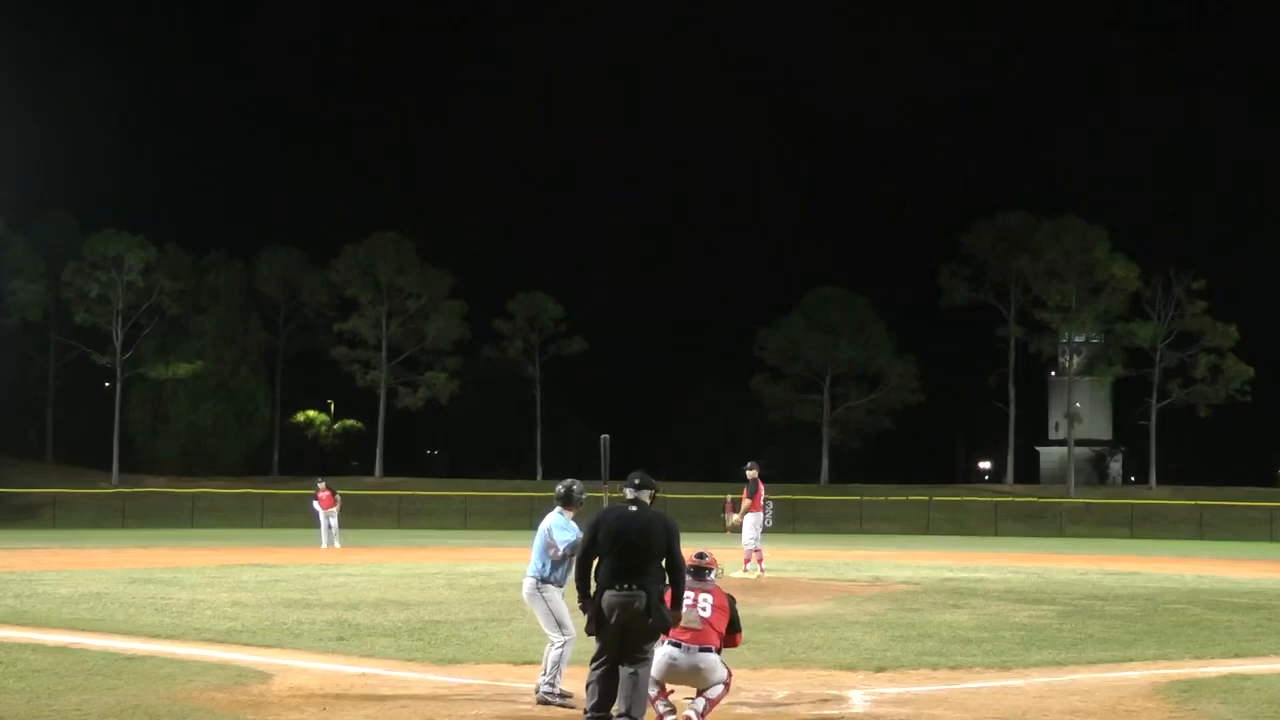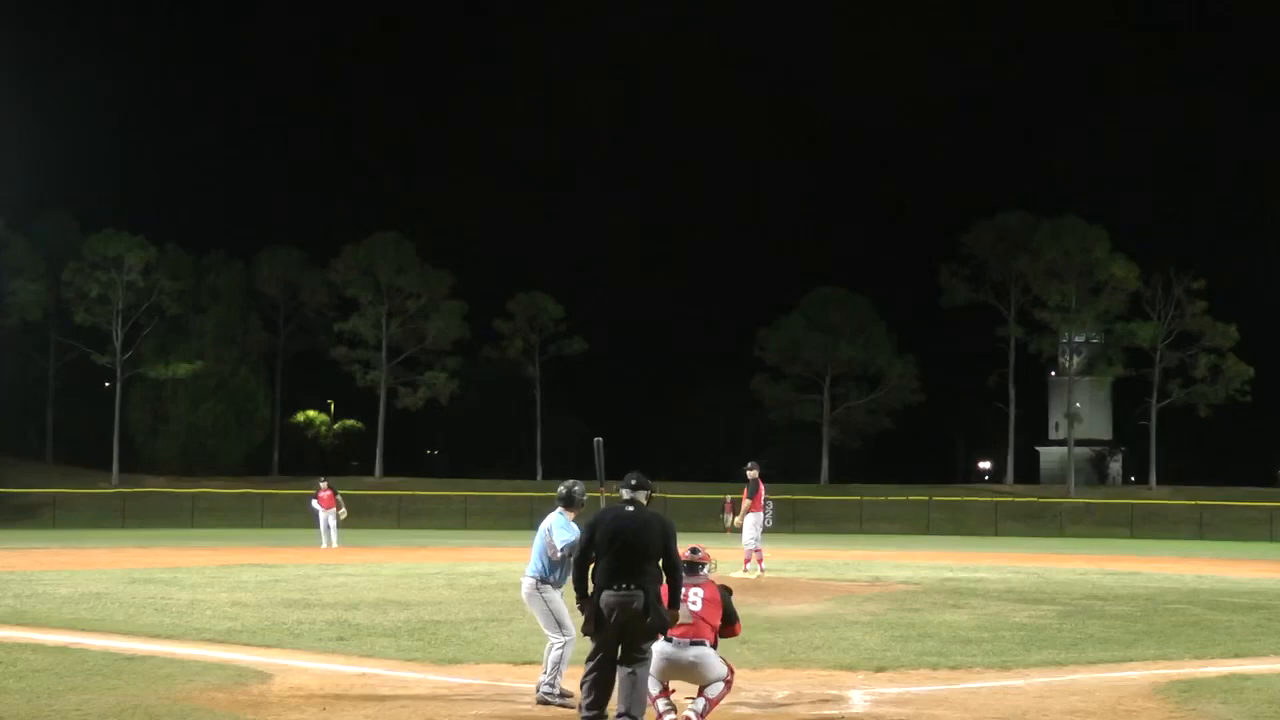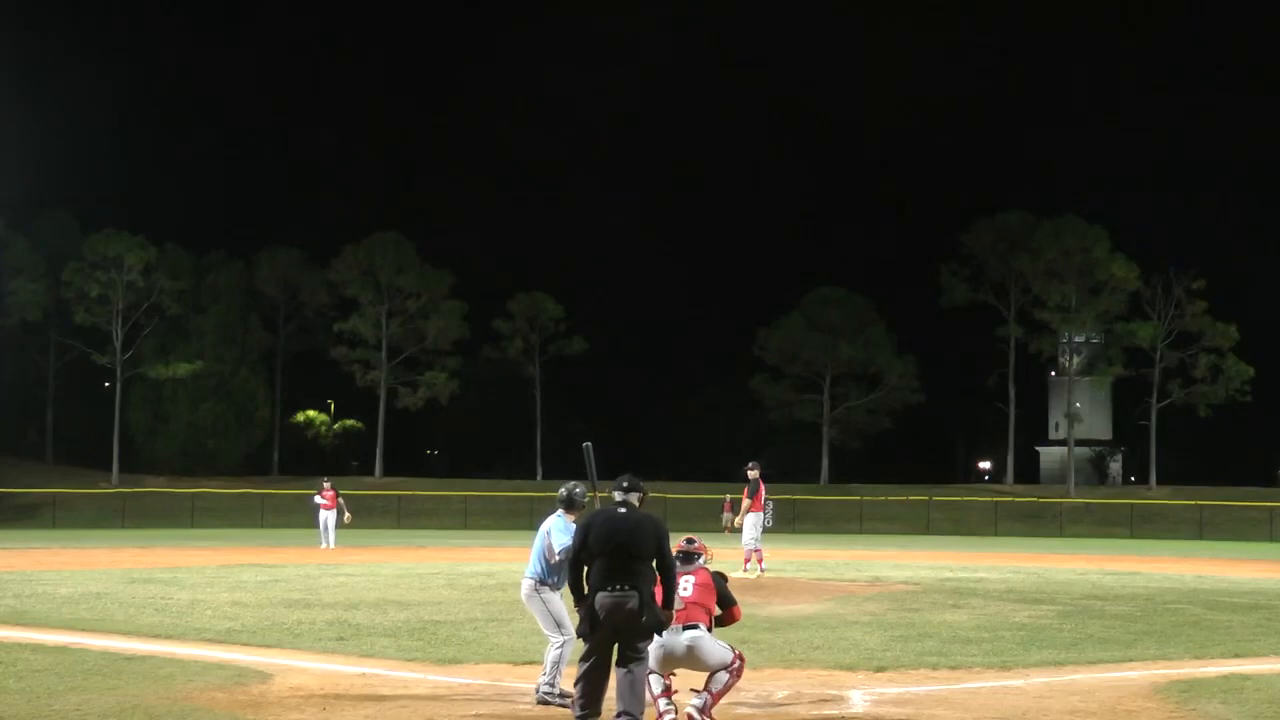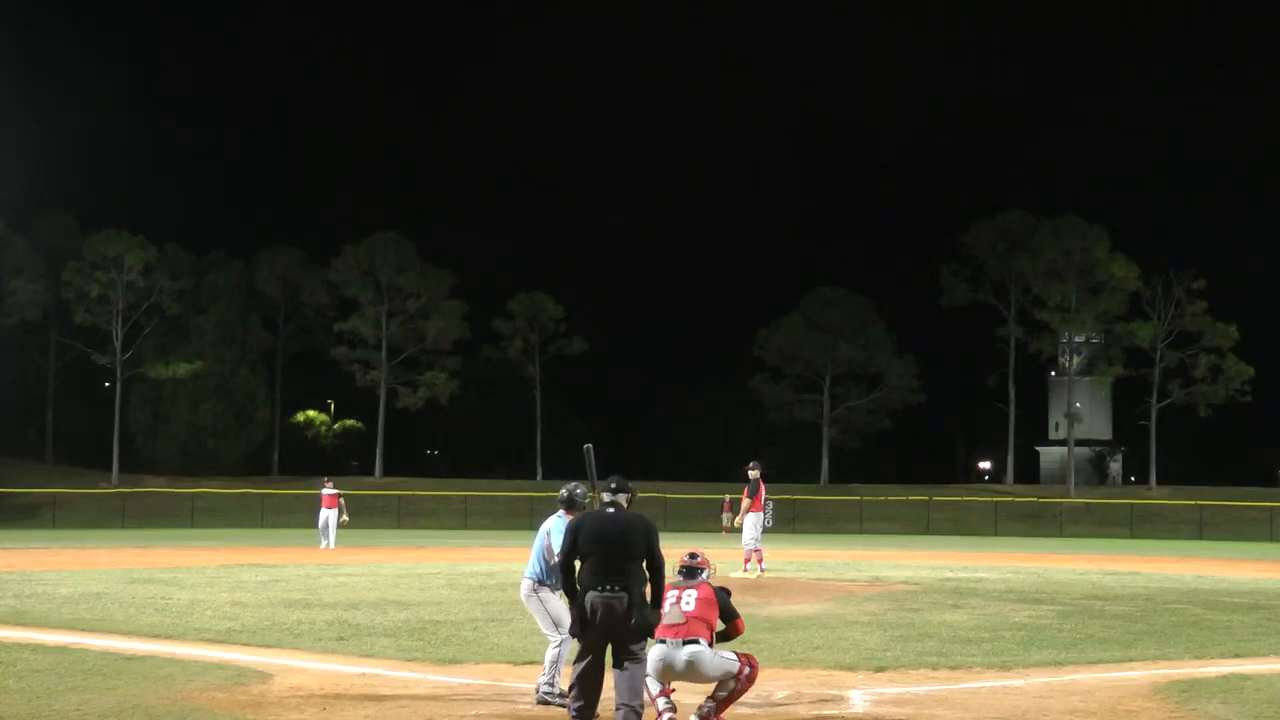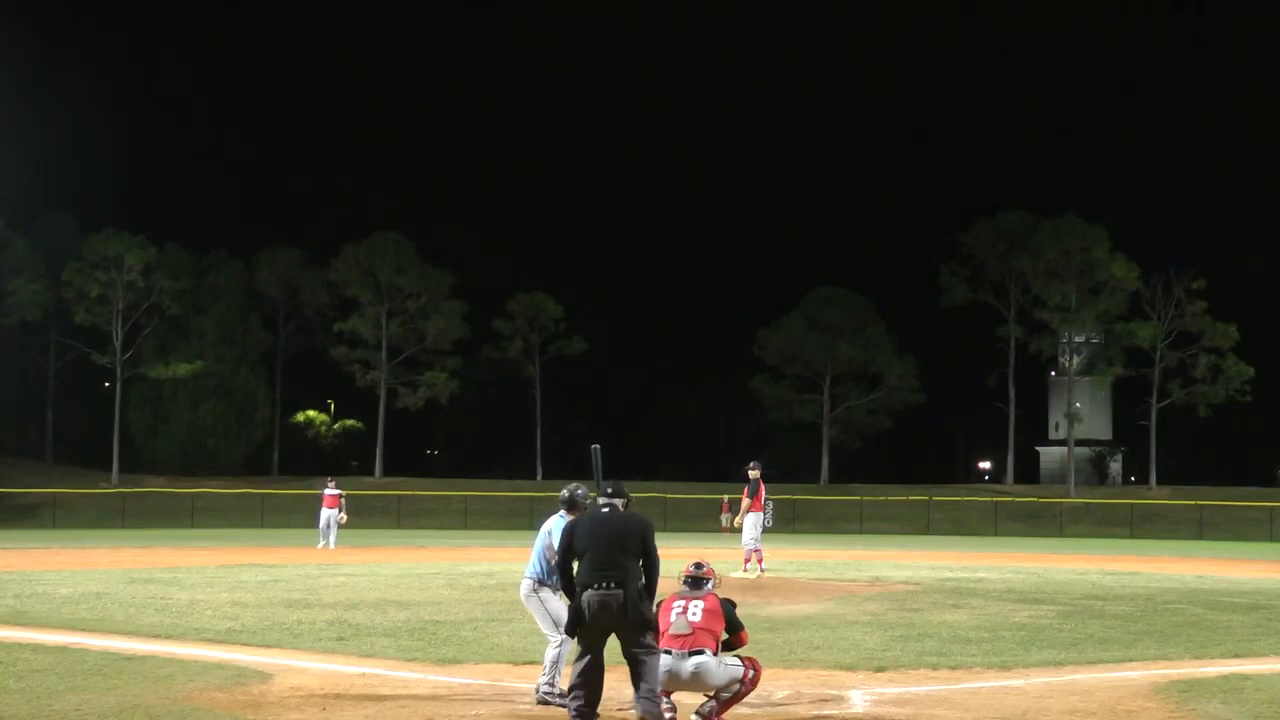
dt=0.2s
person 1, frame 1
left shoulder: (602, 518)
right shoulder: (664, 524)
left elbow: (584, 559)
right elbow: (676, 568)
left wrist: (584, 597)
right wrist: (676, 606)
left hip: (608, 599)
right hip: (646, 601)
left knee: (604, 661)
right knee: (637, 662)
person 1, frame 2
left shoulder: (599, 519)
right shoulder: (661, 524)
left elbow: (581, 561)
right elbow: (673, 568)
left wrist: (582, 597)
right wrist: (673, 606)
left hip: (606, 599)
right hip: (643, 601)
left knee: (599, 661)
right knee: (636, 662)
person 1, frame 3
left shoulder: (591, 522)
right shoulder: (653, 525)
left elbow: (575, 563)
right elbow: (667, 568)
left wrist: (580, 599)
right wrist: (668, 606)
left hip: (600, 600)
right hip: (638, 601)
left knee: (593, 661)
right knee: (633, 662)
person 1, frame 4
left shoulder: (579, 523)
right shoulder: (643, 524)
left elbow: (565, 564)
right elbow: (657, 567)
left wrist: (574, 599)
right wrist: (655, 605)
left hip: (592, 600)
right hip: (630, 601)
left knee: (587, 660)
right knee: (631, 661)
person 1, frame 5
left shoulder: (575, 525)
right shoulder: (639, 524)
left elbow: (563, 565)
right elbow: (651, 565)
left wrist: (574, 600)
right wrist: (647, 601)
left hip: (589, 598)
right hip: (628, 599)
left knee: (587, 659)
right knee: (645, 654)
person 2, frame 1
left shoulder: (568, 523)
right shoulder: (556, 520)
right elbow: (572, 549)
left hip: (549, 586)
right hip: (541, 586)
left knee: (558, 635)
right knee: (566, 636)
left ankle: (546, 684)
right ankle: (548, 691)
person 2, frame 2
left shoulder: (569, 524)
right shoulder: (557, 520)
right elbow: (569, 549)
left hip: (547, 586)
right hip: (540, 586)
left knee: (558, 635)
right knee: (566, 636)
left ankle: (547, 683)
right ankle: (548, 692)
person 2, frame 3
left shoulder: (570, 526)
right shoulder: (557, 523)
right elbow: (566, 553)
left hip: (548, 588)
right hip: (538, 587)
left knee: (560, 635)
right knee: (564, 636)
left ankle: (547, 683)
right ankle: (548, 692)
person 2, frame 4
left shoulder: (570, 526)
right shoulder: (557, 523)
left hip: (548, 588)
right hip: (537, 588)
left knee: (561, 634)
right knee: (562, 635)
left ankle: (547, 684)
right ankle: (547, 691)
person 2, frame 5
left shoulder: (569, 527)
right shoulder: (558, 523)
left hip: (547, 588)
right hip: (537, 588)
left knee: (560, 634)
right knee: (562, 635)
left ankle: (546, 684)
right ankle: (547, 691)
person 3, frame 1
left shoulder: (670, 591)
right shoulder: (723, 598)
right elbow: (735, 640)
left hip: (670, 655)
right hip: (705, 661)
right knee: (723, 678)
person 3, frame 2
left shoulder: (664, 587)
right shoulder: (717, 590)
right elbow: (735, 629)
left hip: (664, 652)
right hip: (699, 654)
left knee: (648, 669)
right knee: (724, 676)
person 3, frame 3
right shoulder: (710, 577)
right elbow: (734, 614)
left hip: (661, 641)
right hip: (696, 639)
left knee: (652, 668)
right knee: (735, 662)
person 3, frame 4
left shoulder: (664, 592)
right shoulder: (713, 592)
right elbow: (738, 628)
left hip: (661, 655)
right hip: (696, 654)
left knee: (648, 668)
right knee: (748, 667)
person 3, frame 5
left shoulder: (666, 602)
right shoulder: (718, 602)
right elbow: (741, 639)
left hip: (667, 667)
right hip: (701, 666)
right knee: (751, 671)
